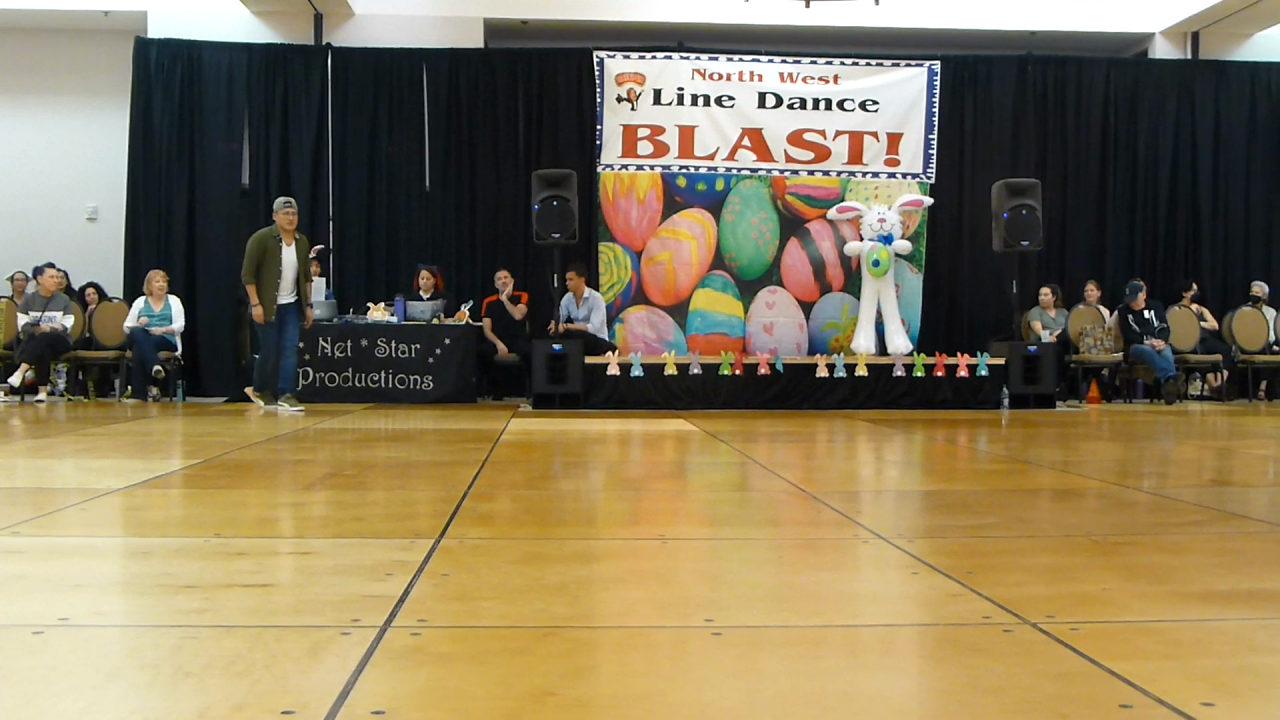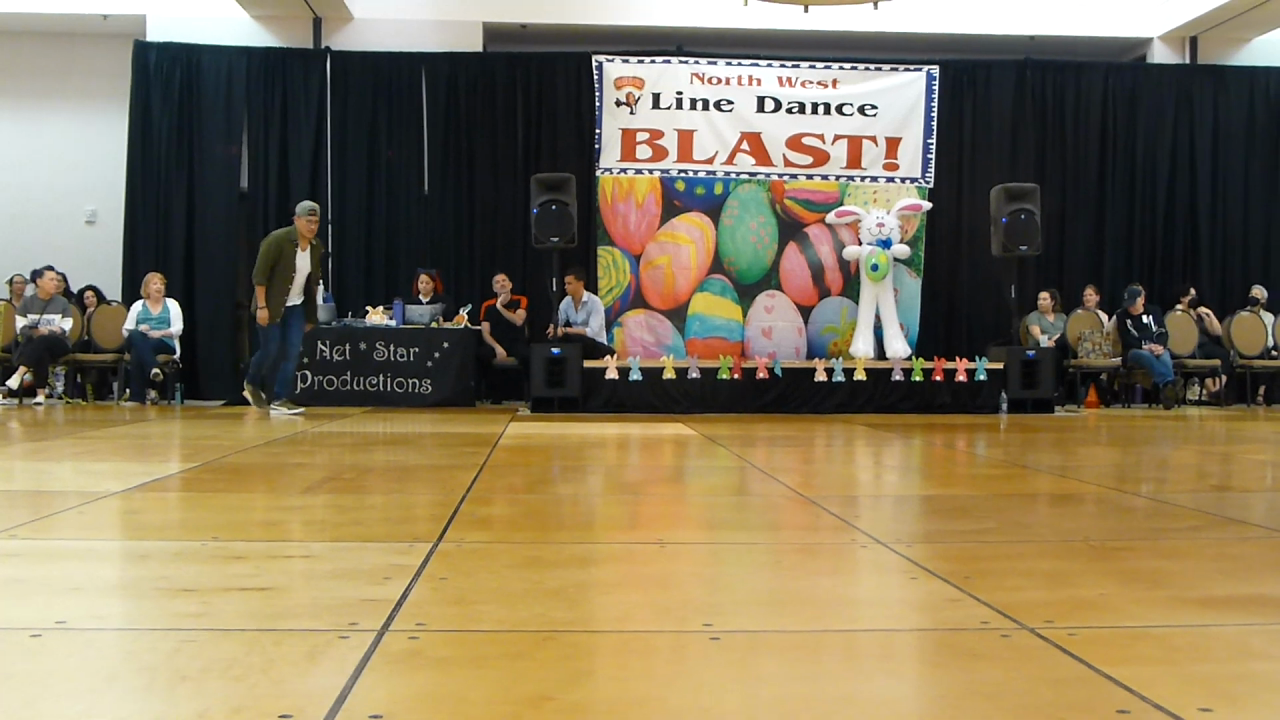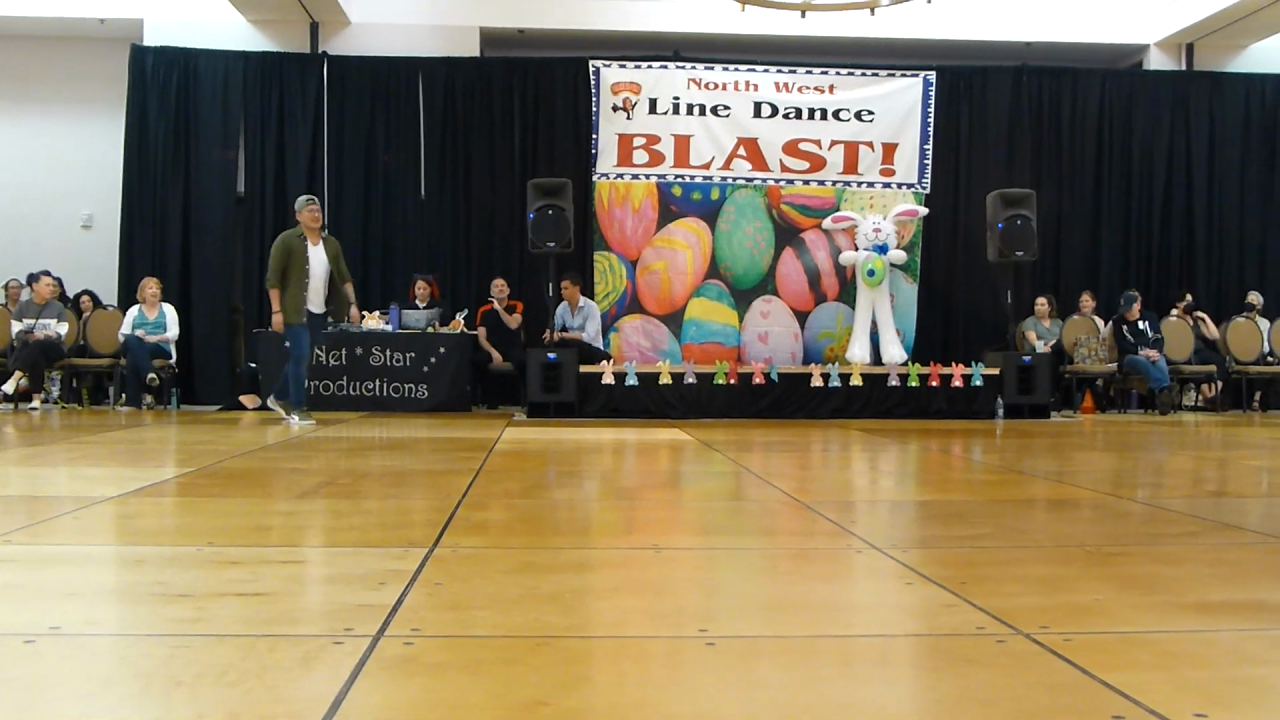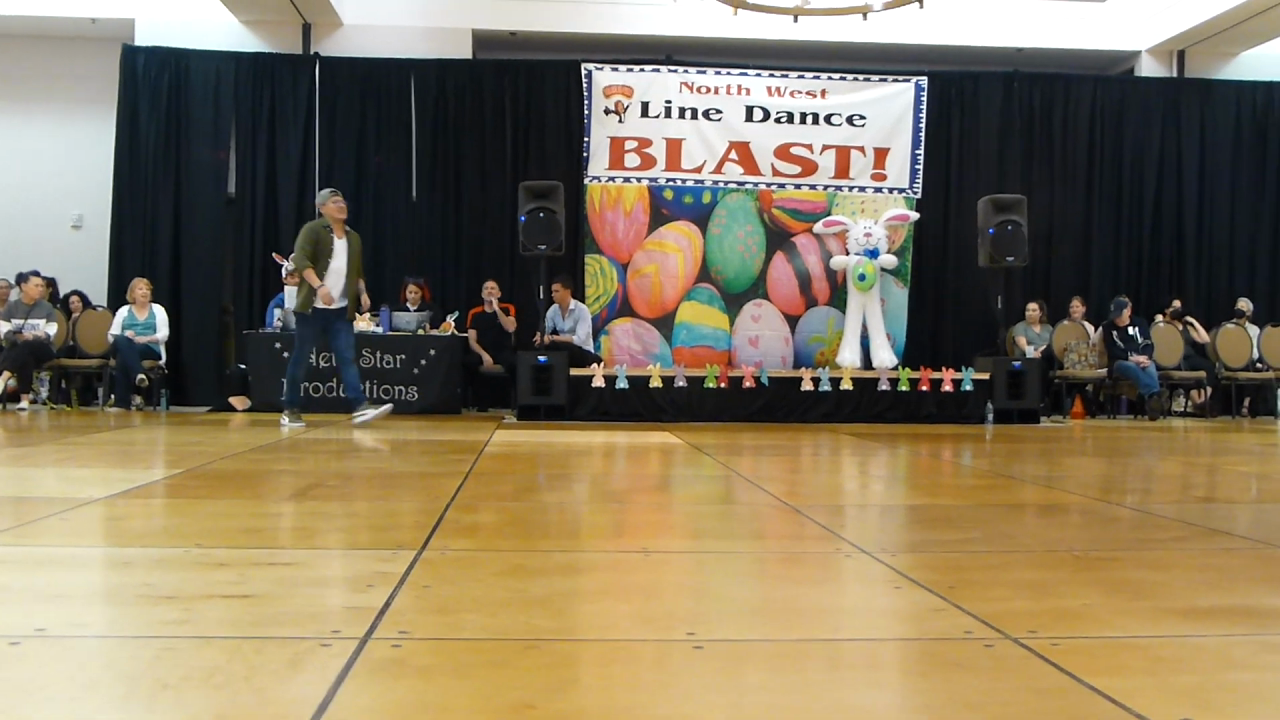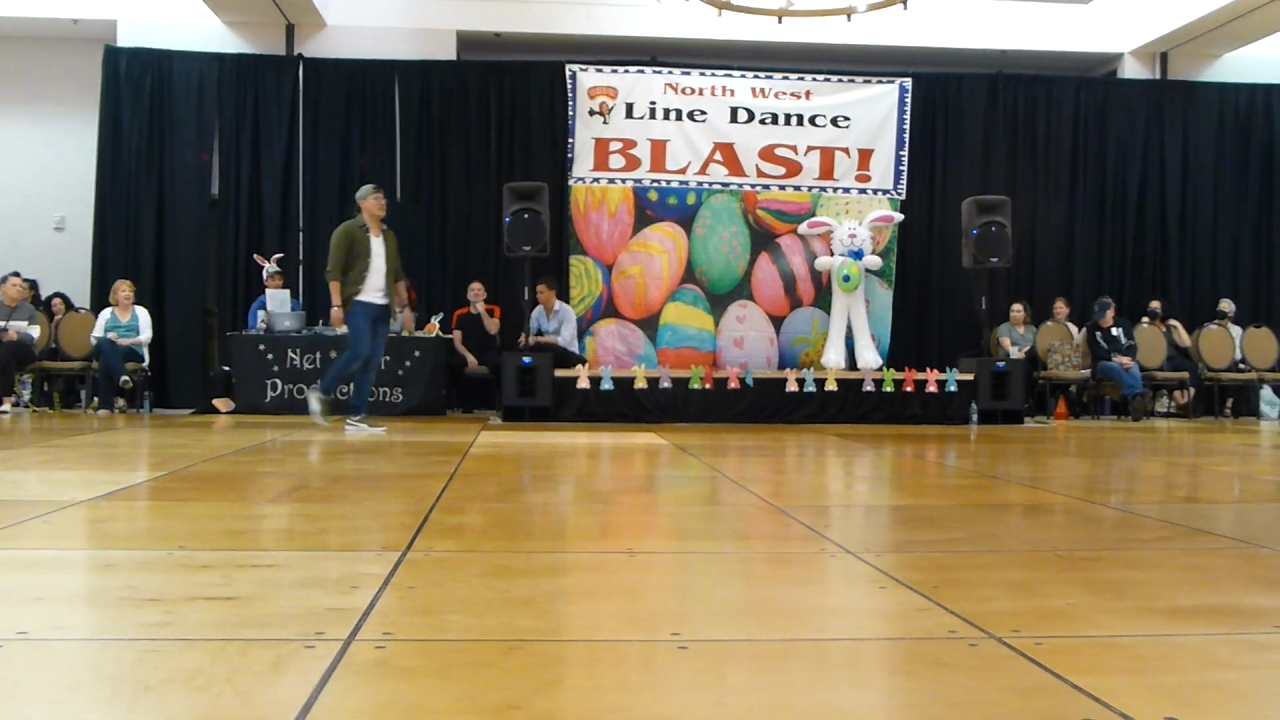
dt=0.4s
person 1, frame 1
left shoulder: (302, 242)
right shoulder: (261, 239)
left elbow: (306, 276)
right elbow: (248, 274)
left wrist: (308, 304)
right wrist: (255, 304)
left hip: (292, 305)
right hip: (267, 306)
left knee: (290, 349)
right knee: (269, 351)
left ankle: (285, 396)
right ankle: (259, 390)
person 1, frame 2
left shoulder: (316, 247)
right shoulder: (277, 240)
left elbow: (314, 280)
right elbow: (259, 274)
left wrist: (311, 313)
right wrist: (262, 306)
left hip: (297, 306)
right hip: (272, 305)
left knee: (292, 352)
right knee: (270, 350)
left ankle: (280, 400)
right ankle: (252, 384)
person 1, frame 3
left shoulder: (331, 243)
right shoulder: (286, 241)
left elbow: (344, 276)
right elbow: (273, 278)
left wrist: (352, 304)
right wrist: (276, 311)
left hip: (320, 312)
right hip: (295, 310)
left knee: (300, 358)
right knee: (300, 356)
left ankle: (279, 398)
right ankle: (298, 409)
person 1, frame 4
left shoulder: (354, 238)
right shoulder: (312, 230)
left elbow: (357, 273)
right elbow: (301, 261)
left wrist: (362, 293)
right wrist: (319, 287)
left hip: (341, 309)
right hip: (313, 307)
left knee: (347, 358)
right knee: (301, 358)
left ankle: (359, 407)
right ankle: (290, 409)
person 1, frame 5
left shoulder: (389, 235)
right shoulder: (348, 231)
left elbow: (397, 275)
right elbow: (334, 270)
left wrist: (405, 306)
right wrist: (337, 304)
left hip: (381, 306)
right hip: (358, 302)
left knee: (373, 359)
right knee: (359, 352)
left ankle: (357, 415)
right ankle: (322, 392)
